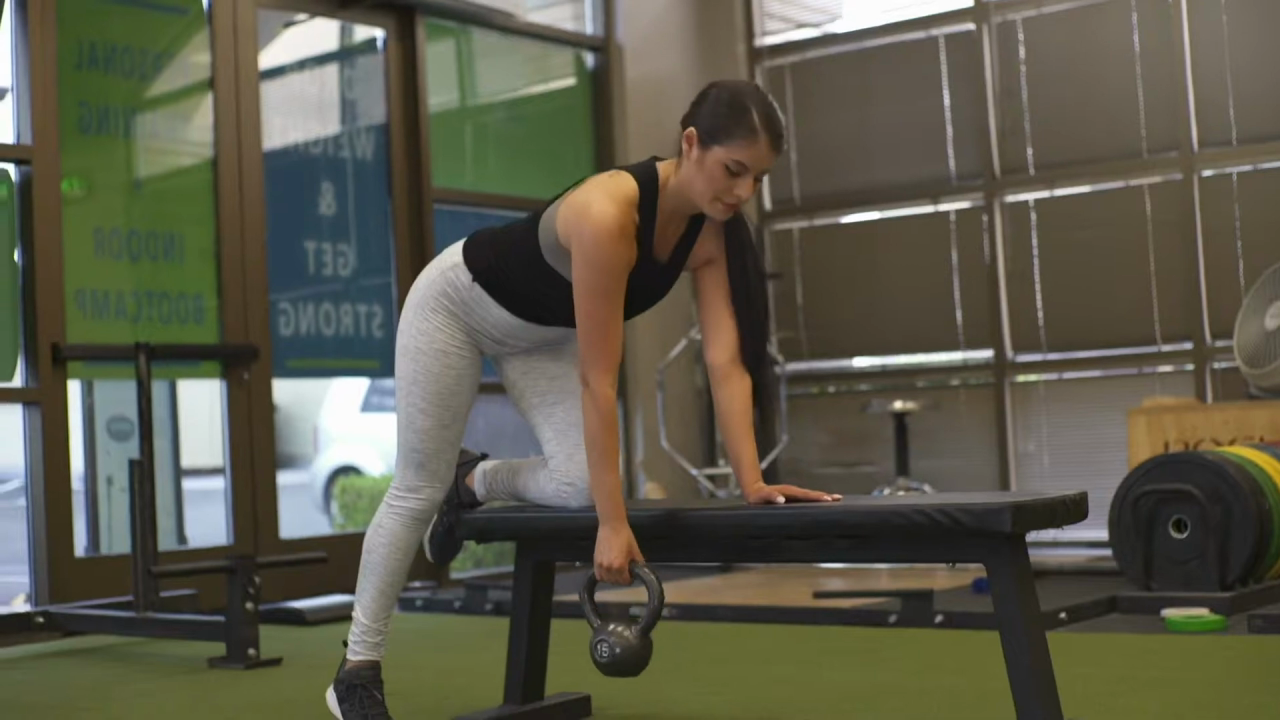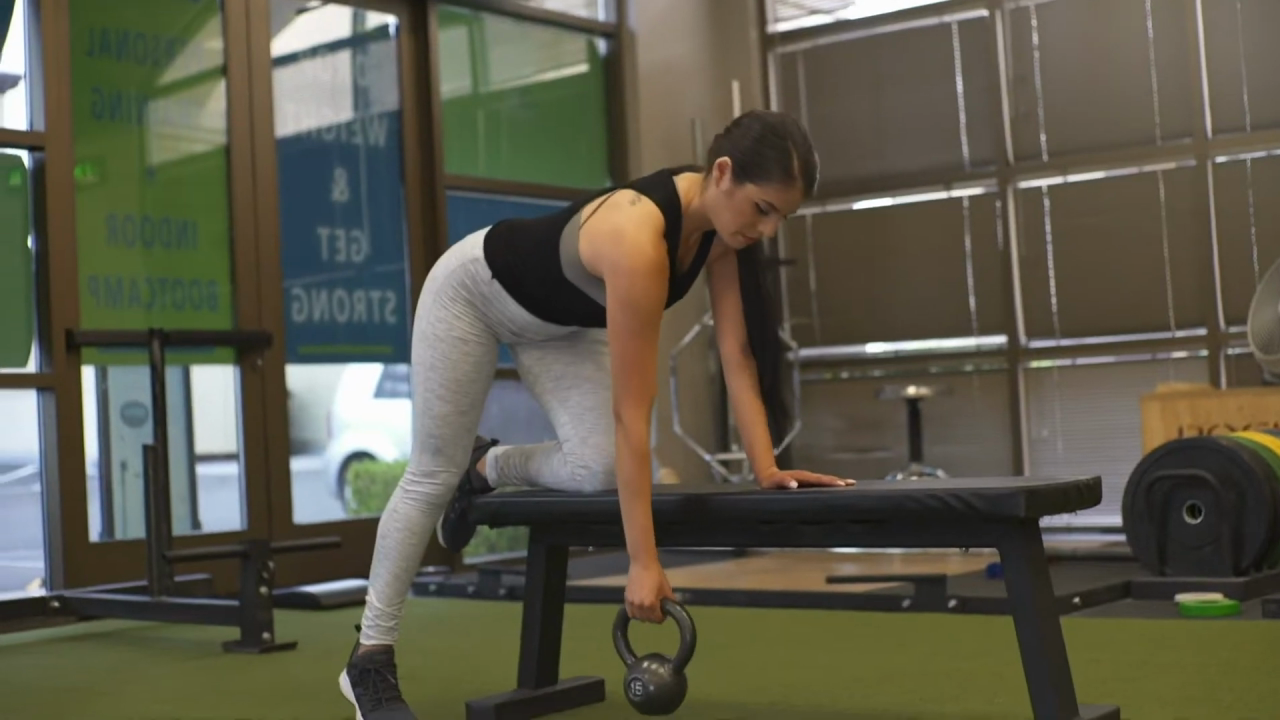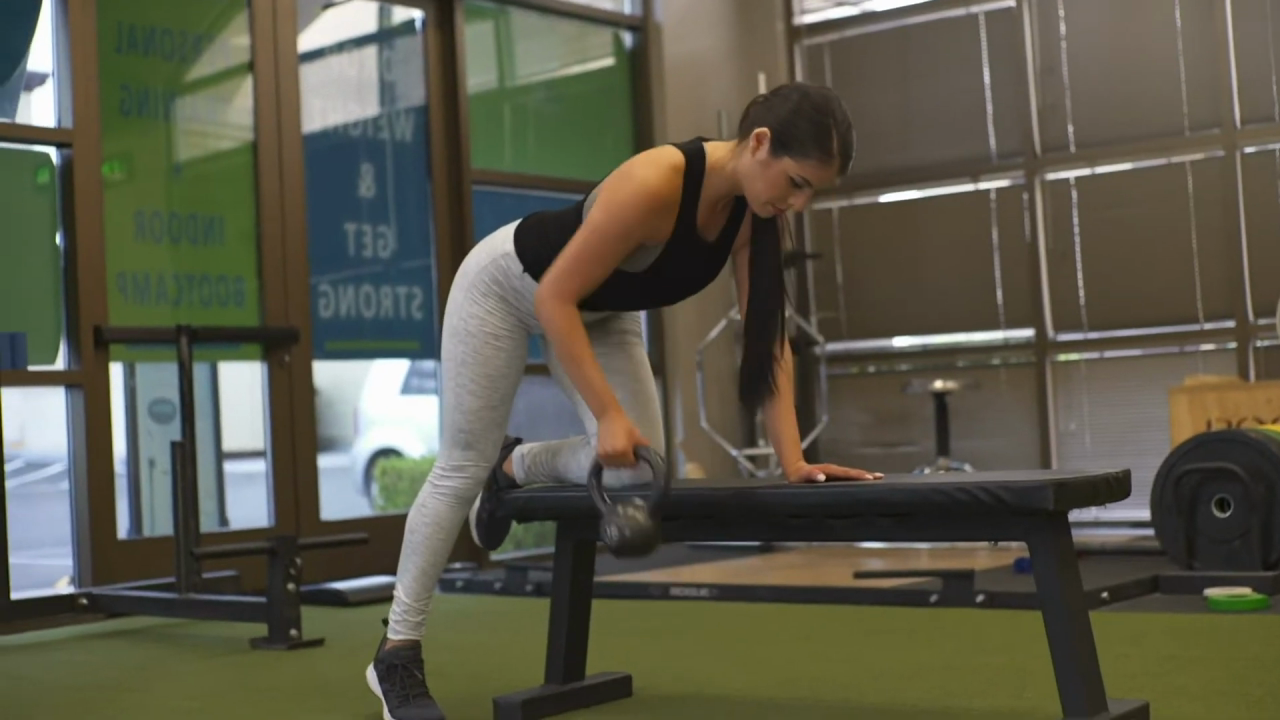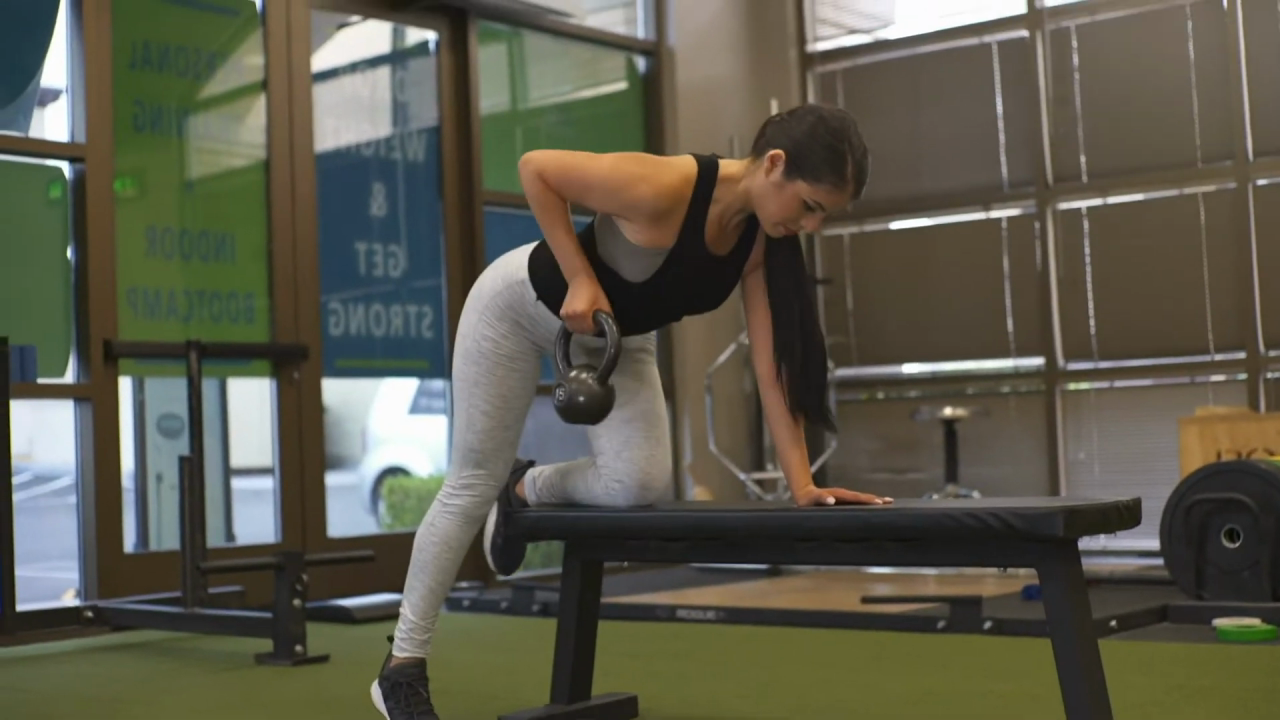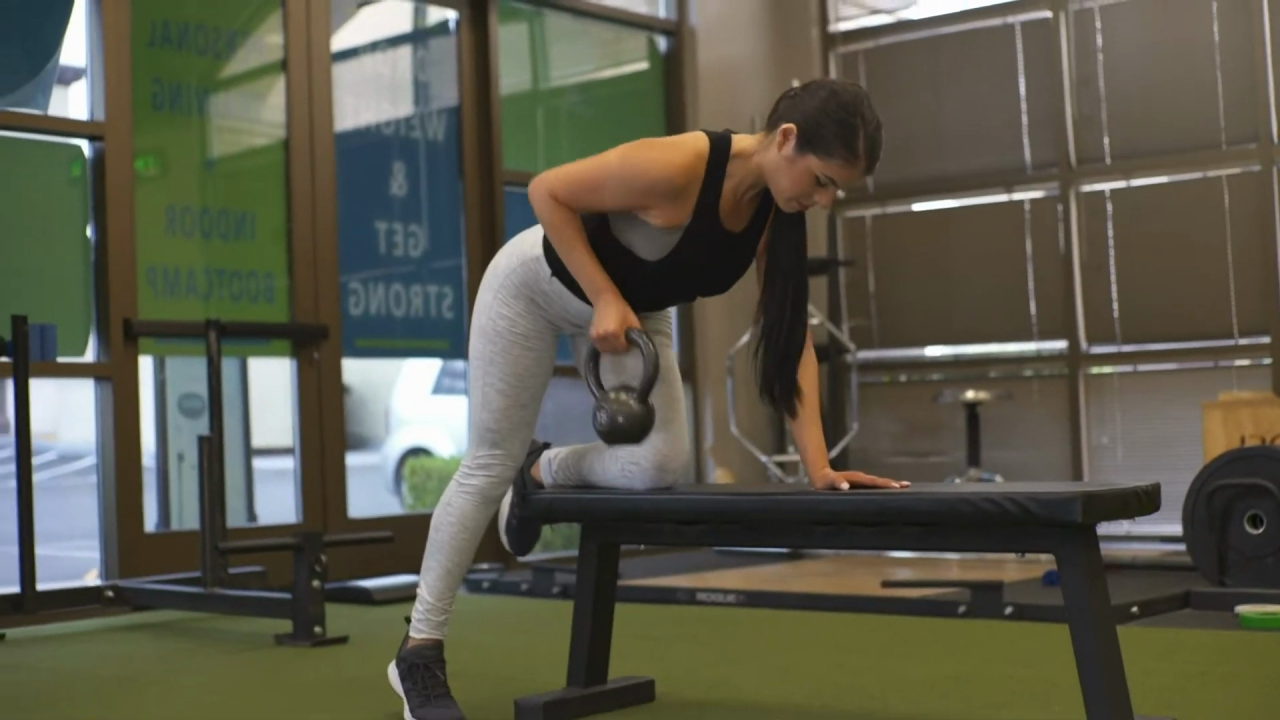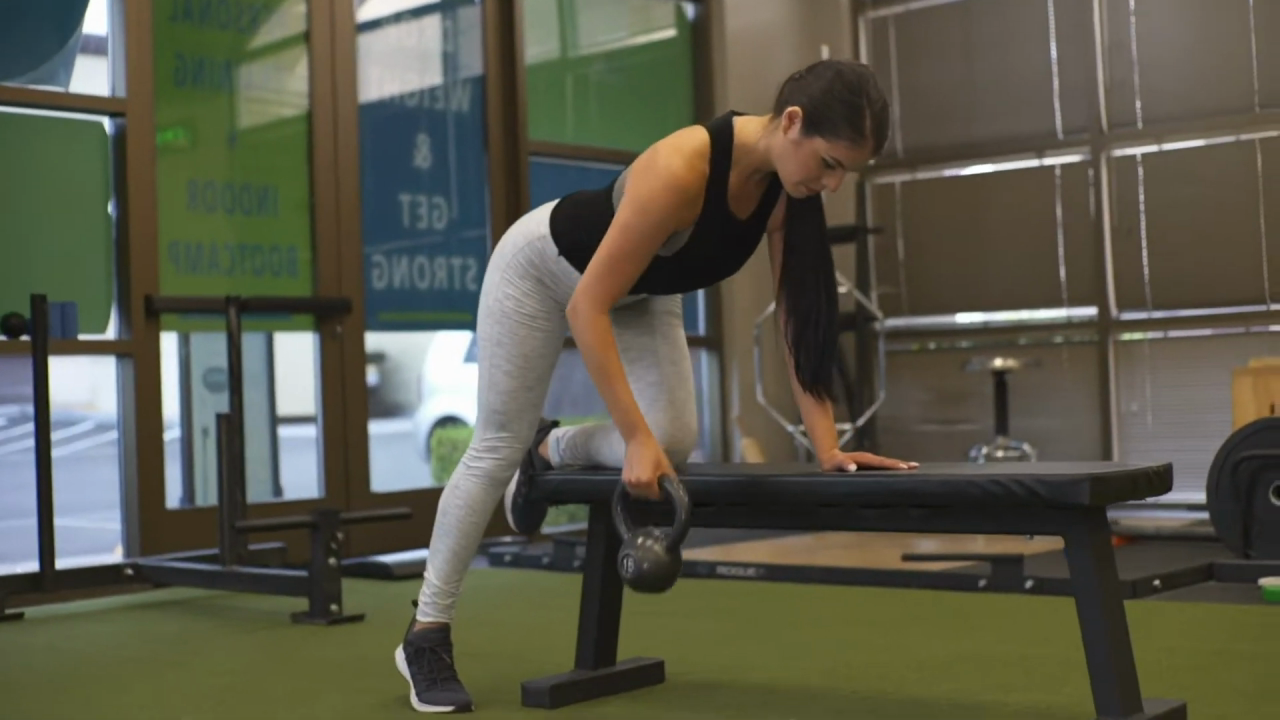
dt=0.5s
person 1, frame 1
left shoulder: (715, 230)
right shoulder: (608, 213)
left elbow: (726, 359)
right elbow: (598, 379)
left wrist: (751, 480)
right wrist: (613, 523)
left hip: (543, 330)
right hip: (458, 304)
left knee: (584, 485)
right knee: (419, 489)
left ankle: (475, 482)
right ankle: (357, 669)
person 1, frame 2
left shoulder: (723, 220)
right shoulder: (638, 240)
left elbow: (741, 353)
right elbow: (630, 413)
left wrist: (766, 466)
right wrist: (643, 561)
left hip: (561, 319)
right hip: (473, 292)
left knee: (601, 470)
right knee: (433, 474)
left ankle: (487, 467)
right ankle: (370, 657)
person 1, frame 3
left shoulder: (755, 205)
right shoulder: (656, 182)
left elbow: (767, 336)
right elbow: (552, 298)
left wrist: (792, 459)
right wrist: (606, 416)
left hip: (597, 306)
right hip: (508, 285)
left knee: (637, 459)
right knee: (462, 468)
left ankle: (515, 466)
right ankle: (397, 651)
person 1, frame 4
left shoulder: (763, 232)
right shoulder: (662, 186)
left elbow: (774, 359)
right elbow: (534, 166)
left wrist: (801, 483)
right wrist: (581, 278)
left hip: (613, 330)
right hip: (521, 304)
left knee: (641, 485)
right knee: (472, 486)
left ankle: (528, 490)
right ankle: (401, 667)
person 1, frame 5
left shoulder: (780, 206)
right shoulder: (676, 165)
left elbow: (790, 337)
right elbow: (546, 191)
left wrist: (818, 465)
right wrist: (603, 295)
left hip: (635, 307)
right hip: (536, 286)
left knee: (658, 466)
right knee: (490, 465)
left ankle: (544, 471)
right ankle: (419, 650)
person 1, frame 6
left shoulder: (792, 182)
right shoulder: (682, 167)
left elbow: (803, 314)
right elbow: (586, 307)
left wrist: (827, 447)
right wrist: (633, 438)
left hip: (644, 285)
right hip: (545, 266)
left knee: (671, 444)
right knee: (497, 448)
left ankle: (550, 449)
right ankle: (426, 633)
